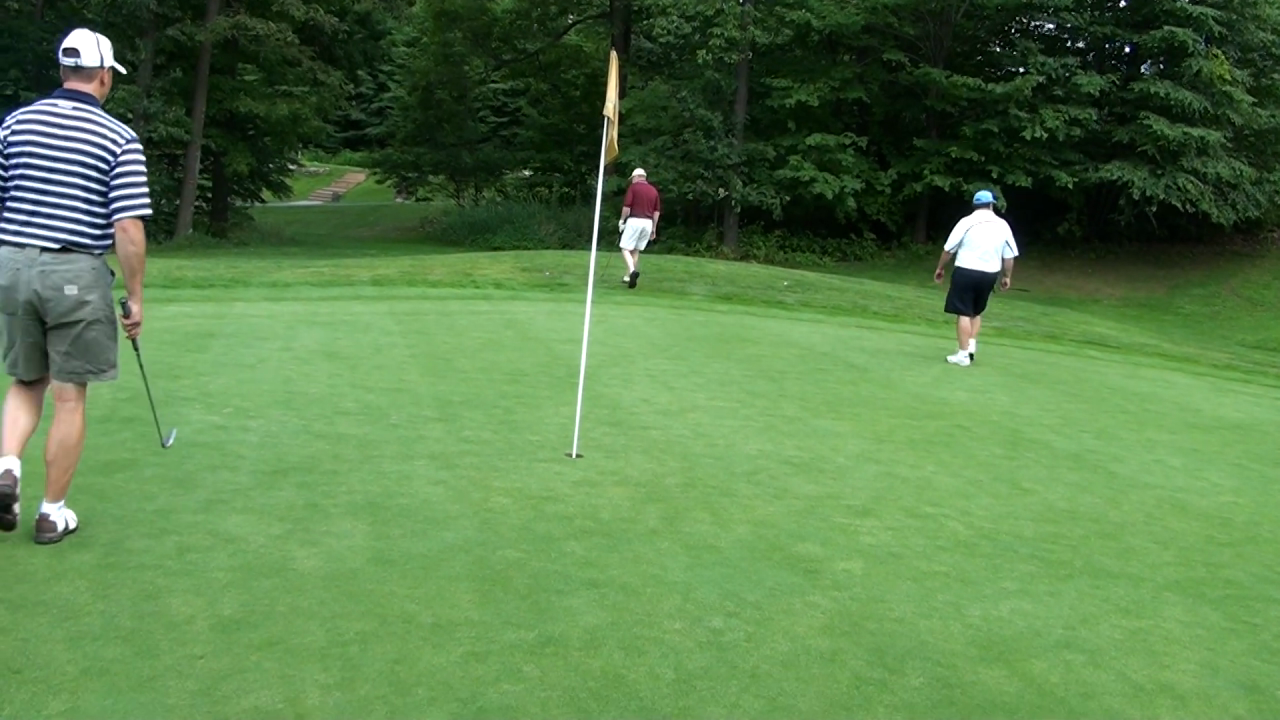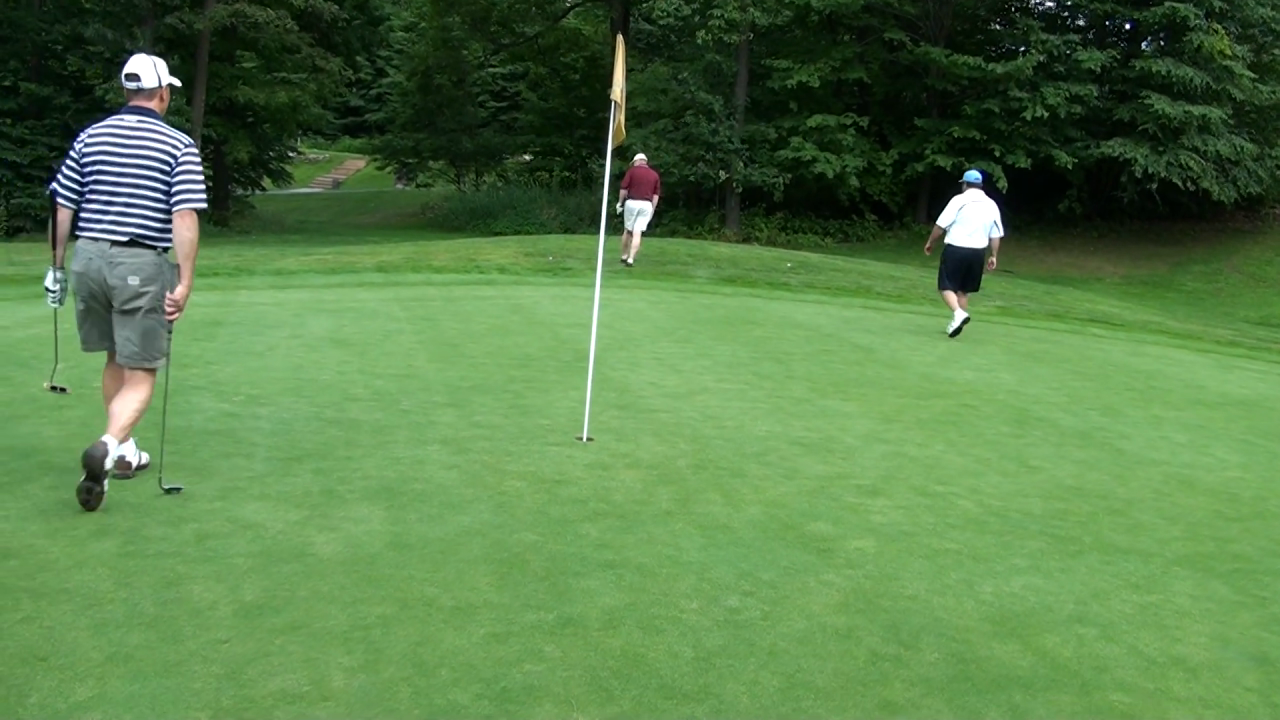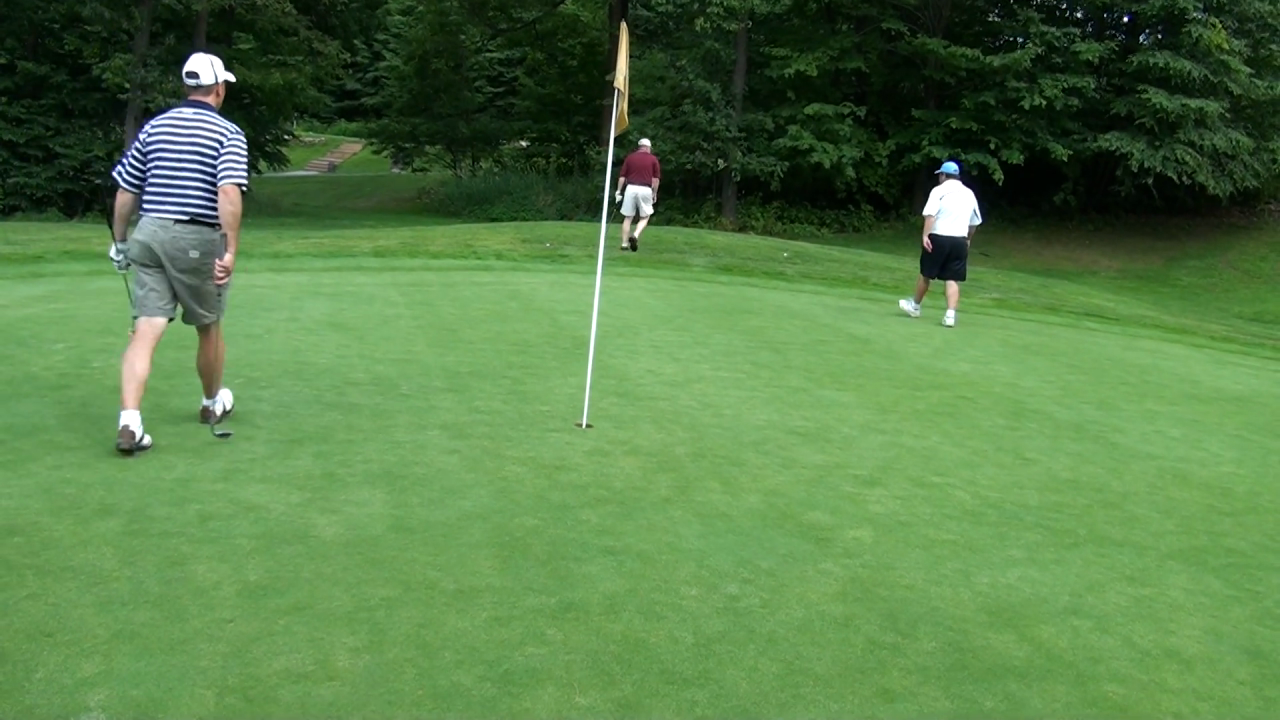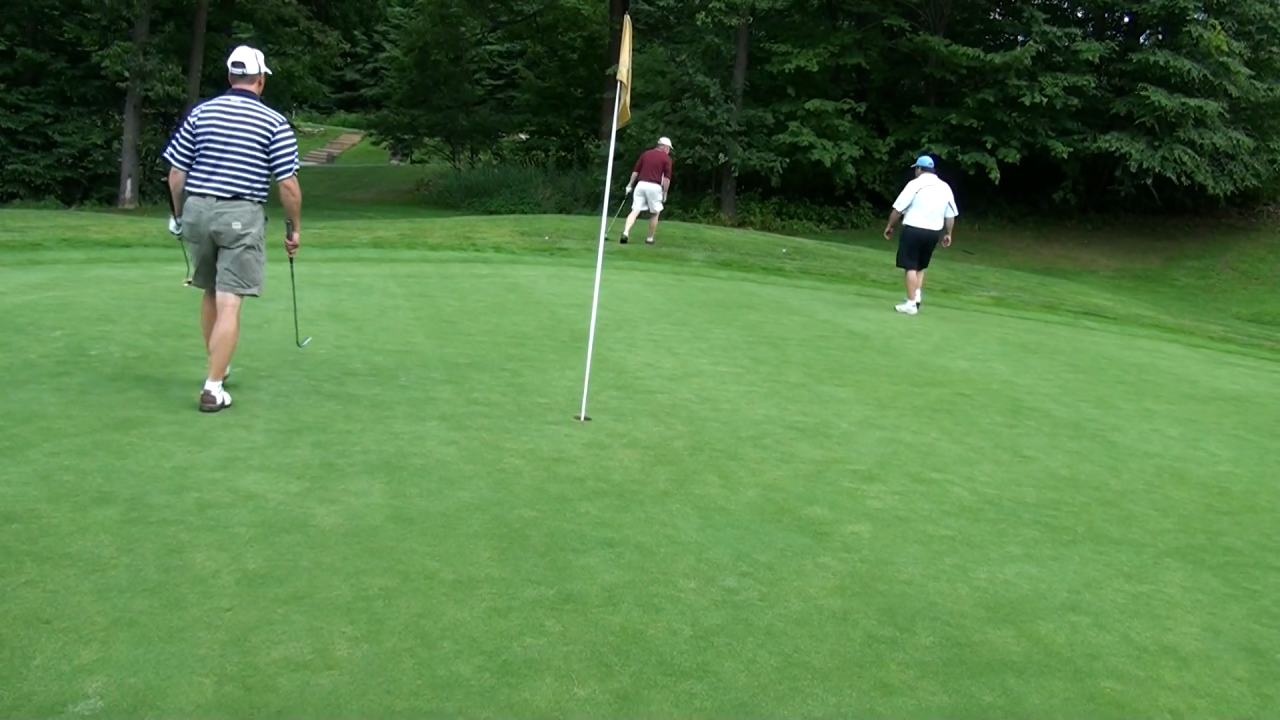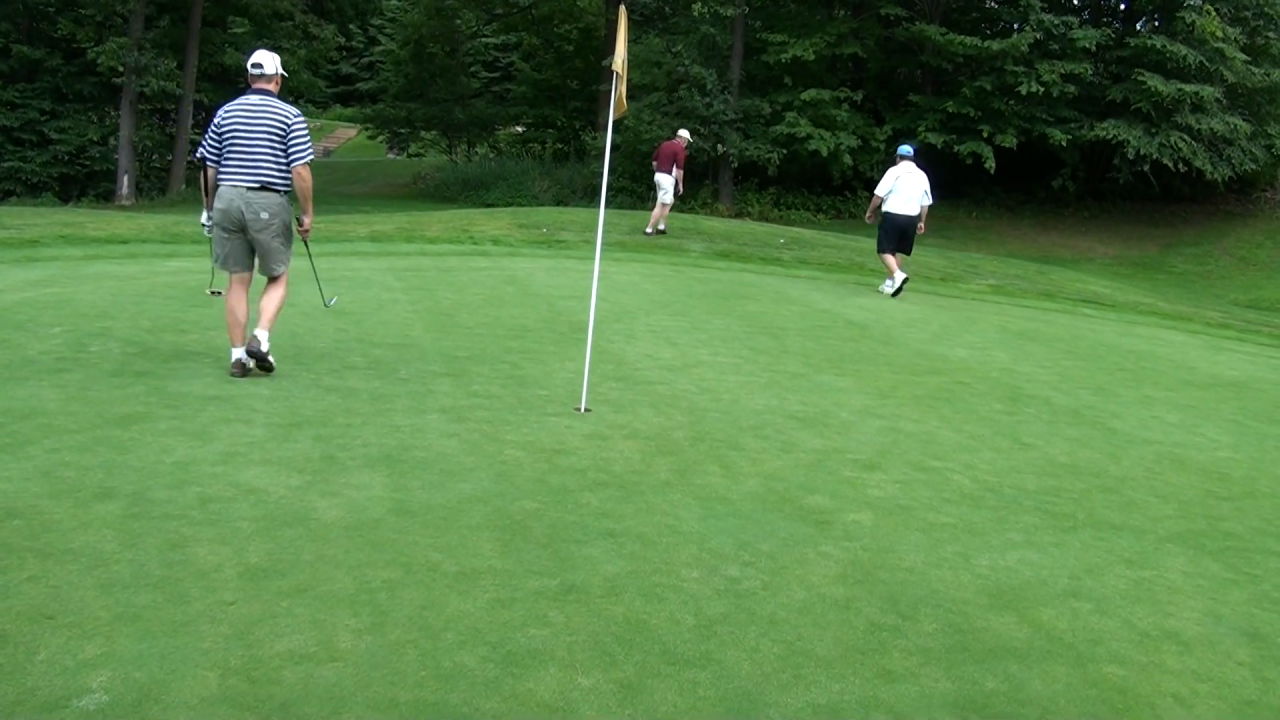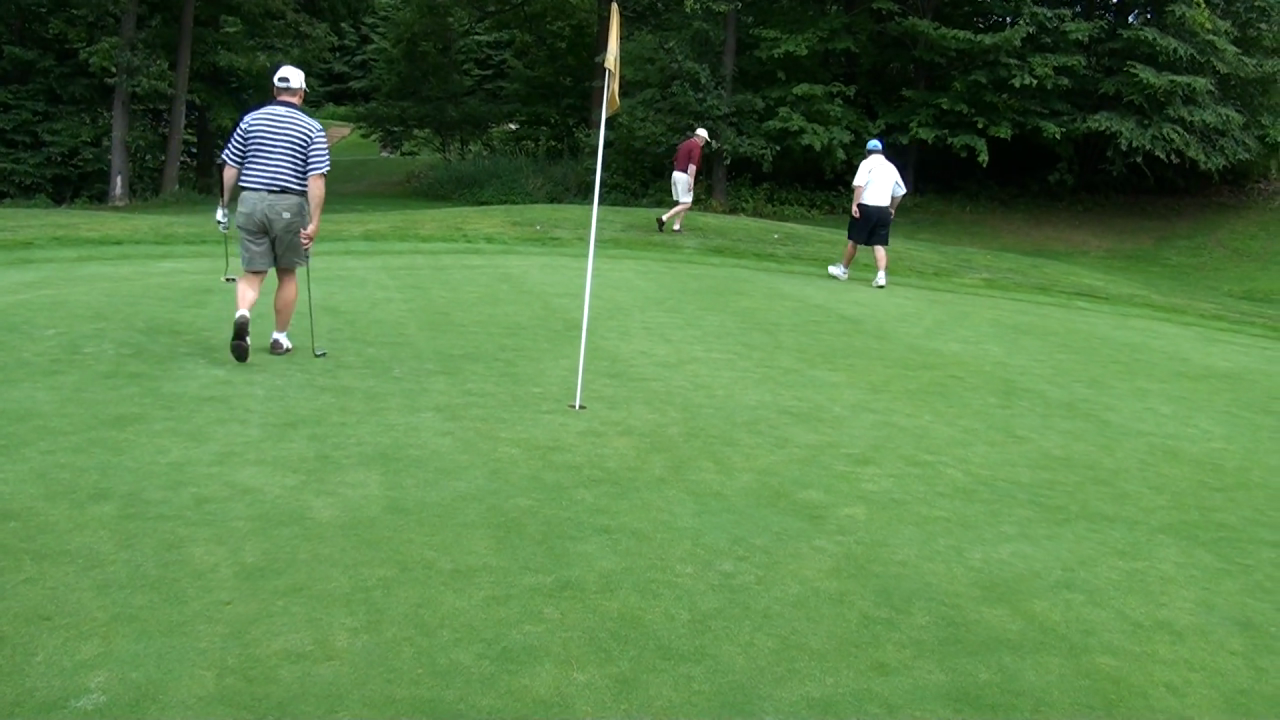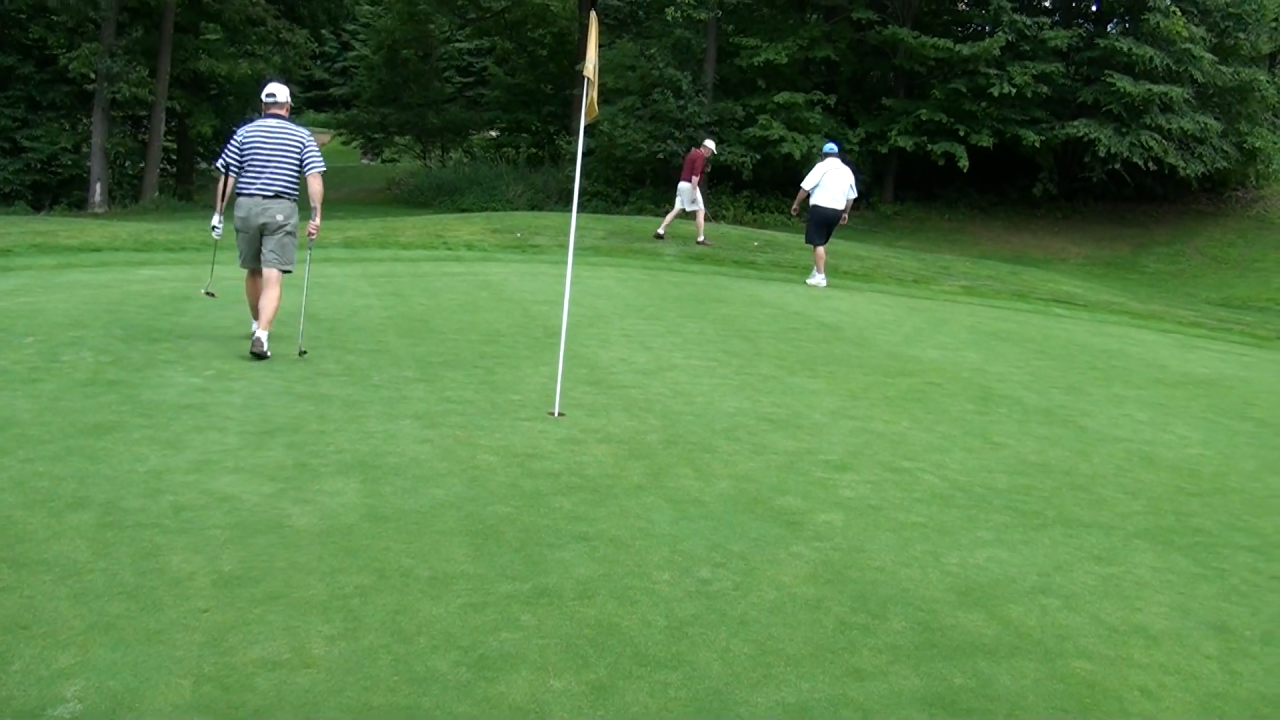
dt=0.4s
person 1, frame 1
right shoulder: (119, 137)
right elbow: (129, 226)
right wrist: (136, 298)
right hip: (77, 276)
right knee: (69, 399)
right ankle: (52, 512)
person 1, frame 2
left shoulder: (90, 137)
right shoulder: (179, 145)
left elbow: (63, 209)
right elbow: (185, 219)
left wrist: (56, 266)
right wrist: (184, 282)
left hip: (90, 261)
right hip: (143, 268)
left knee: (116, 365)
right knee: (140, 379)
left ankle: (124, 452)
right ankle: (103, 447)
person 1, frame 3
left shoulder: (153, 127)
right shoulder: (228, 132)
left elbow: (125, 191)
right elbow: (229, 194)
left wrist: (120, 240)
right wrist: (230, 250)
left hip: (151, 236)
right hip: (198, 240)
left knee: (146, 333)
right knee: (209, 328)
left ankle: (130, 422)
right ankle: (213, 401)
person 1, frame 4
left shoulder: (201, 112)
right shoulder: (274, 122)
left elbow: (177, 172)
right elbow: (288, 183)
left wrist: (178, 214)
right wrist: (296, 227)
left hip: (198, 212)
right hip: (241, 218)
left knee: (211, 294)
right knee: (229, 305)
left ankle: (216, 367)
right ankle: (212, 389)
person 1, frame 5
left shoulder: (225, 113)
right shoulder: (290, 115)
left elbow: (209, 168)
right elbow: (300, 171)
left wrist: (209, 209)
right wrist: (307, 214)
left hip: (229, 202)
right hip: (269, 205)
left knee: (238, 282)
right knee: (277, 279)
left ankle: (239, 355)
right ankle: (260, 338)
person 1, frame 6
left shoulder: (251, 120)
right shoulder: (312, 128)
left elbow: (231, 168)
right elbow: (316, 179)
left wrist: (223, 206)
right wrist: (314, 222)
left hip: (251, 204)
right hip: (288, 207)
left knee: (252, 276)
right knee: (287, 275)
left ankle: (242, 316)
right ankle: (280, 337)
person 1, frame 7
left shoulder: (244, 133)
right shoulder: (302, 135)
left elbow: (227, 177)
right elbow: (314, 176)
left wrist: (218, 213)
right wrist: (316, 215)
left hip: (247, 208)
right hip: (281, 211)
left knee: (254, 271)
right knee: (272, 279)
left ankle: (259, 325)
right ankle: (260, 336)
person 2, frame 1
left shoulder: (966, 222)
right shoulder: (1002, 225)
left elbow: (949, 249)
right elbow: (1009, 256)
left wrist: (940, 268)
right wrist: (1006, 276)
left hip: (966, 273)
right hip: (989, 275)
left knee: (963, 313)
right knee: (976, 312)
left ankle: (963, 354)
right ankle: (971, 345)
person 2, frame 2
left shoulder: (959, 200)
right shoulder: (991, 205)
left elbow: (941, 225)
right elbow: (996, 235)
left wrist: (930, 242)
right wrist: (993, 256)
left hip: (955, 250)
right hip: (977, 253)
left knee: (947, 288)
right knee: (964, 290)
left ankle: (959, 314)
right ankle: (955, 322)
person 2, frame 3
left shoulder: (939, 190)
right shoulder: (969, 194)
left elbow: (930, 215)
right elbow: (974, 222)
left wrist: (925, 235)
right wrist: (968, 239)
left hip: (938, 239)
right hip: (959, 241)
left knee: (925, 274)
right knee: (952, 280)
left ankle: (914, 306)
right ankle: (950, 314)
person 2, frame 4
left shoulder: (915, 184)
right shoulder: (945, 187)
left elbow: (898, 208)
right elbow: (950, 215)
left wrist: (889, 226)
right wrist: (948, 234)
left hip: (913, 230)
right hip: (933, 233)
left knee: (910, 267)
right knee: (920, 266)
left ankle: (911, 304)
right ankle: (916, 296)
person 2, frame 5
left shoulder: (894, 171)
right shoulder: (922, 176)
left elbow: (879, 194)
right elbow: (925, 203)
left wrist: (870, 211)
right wrist: (922, 222)
left hip: (892, 217)
right hip: (911, 219)
left knee: (885, 251)
right knee: (897, 252)
left ankle: (898, 275)
right ankle: (889, 283)
person 2, frame 6
left shoulder: (867, 163)
right shoulder: (891, 167)
left elbow: (859, 185)
right elbow: (899, 192)
left wrist: (854, 205)
right wrist: (892, 208)
left hip: (865, 208)
right hip: (883, 210)
left knee: (853, 240)
right knee: (879, 245)
left ankle: (843, 270)
right ankle: (881, 275)
person 2, frame 7
left shoulder: (821, 166)
right shoulder: (847, 171)
left elbow: (805, 187)
right elbow: (851, 196)
left wrist: (796, 204)
right wrist: (845, 213)
left hip: (819, 209)
right hip: (836, 212)
left knee: (817, 243)
right knee: (821, 242)
left ankle: (820, 277)
right ankle: (818, 270)
